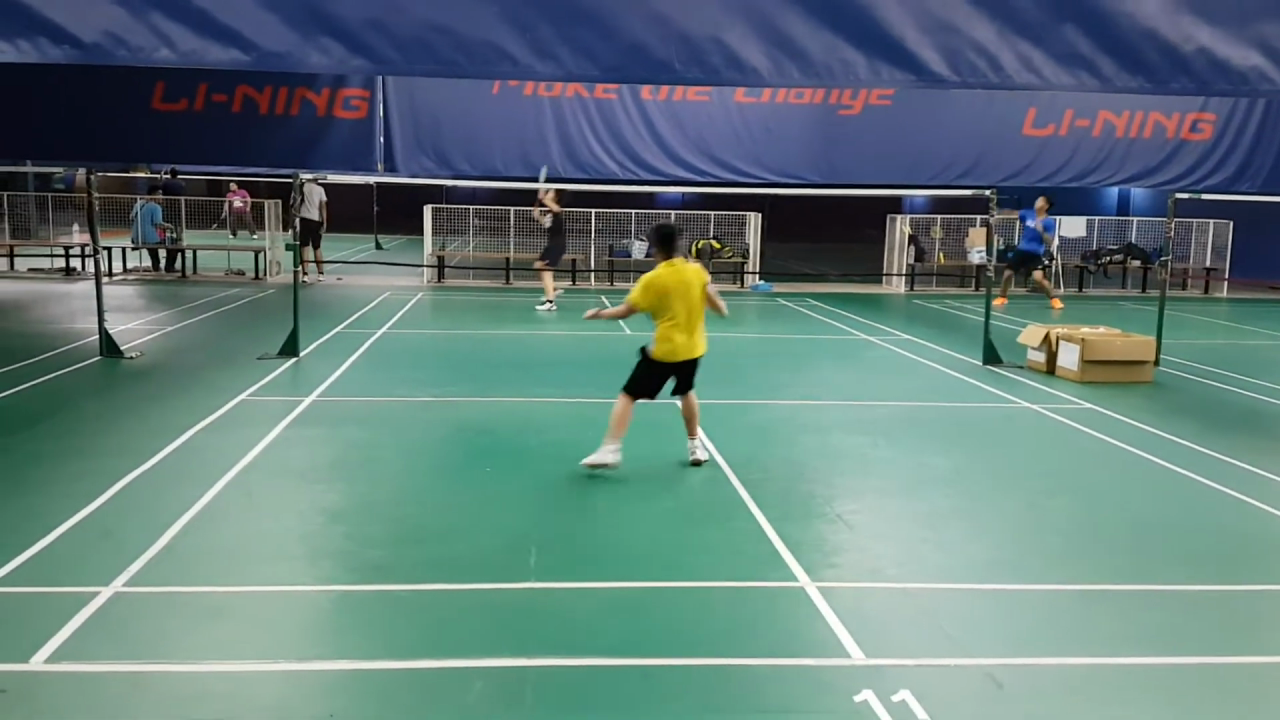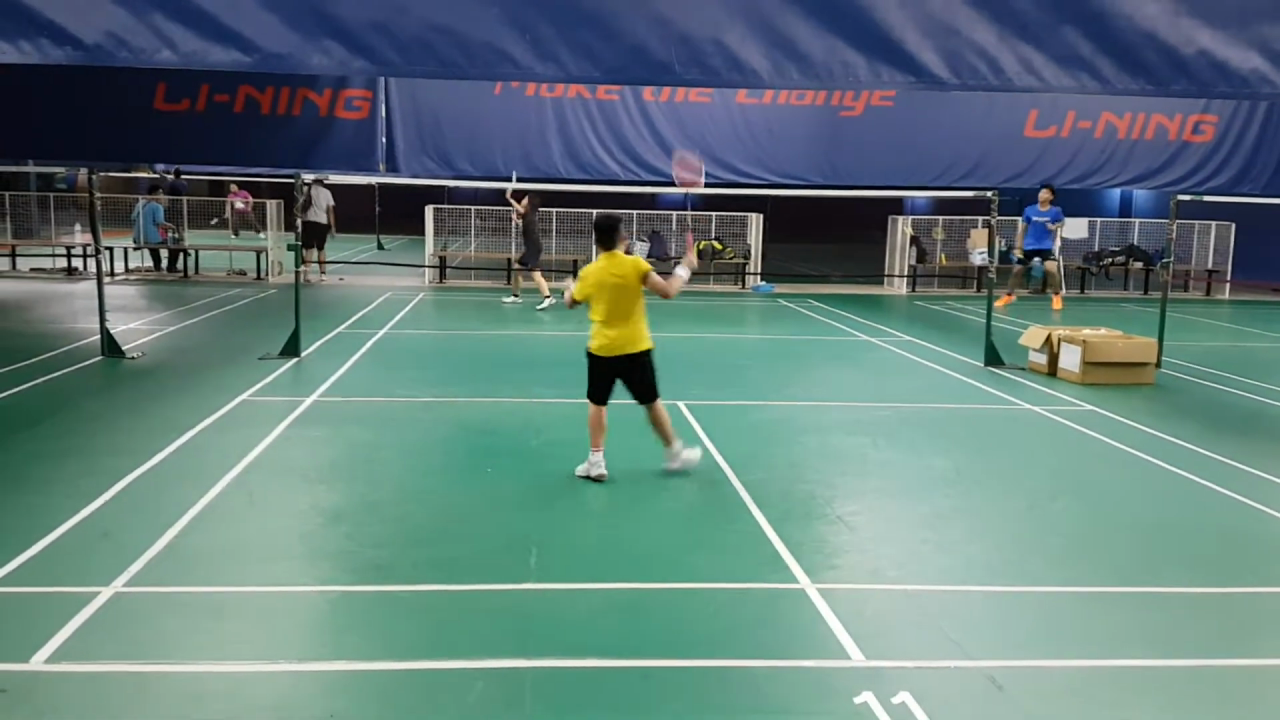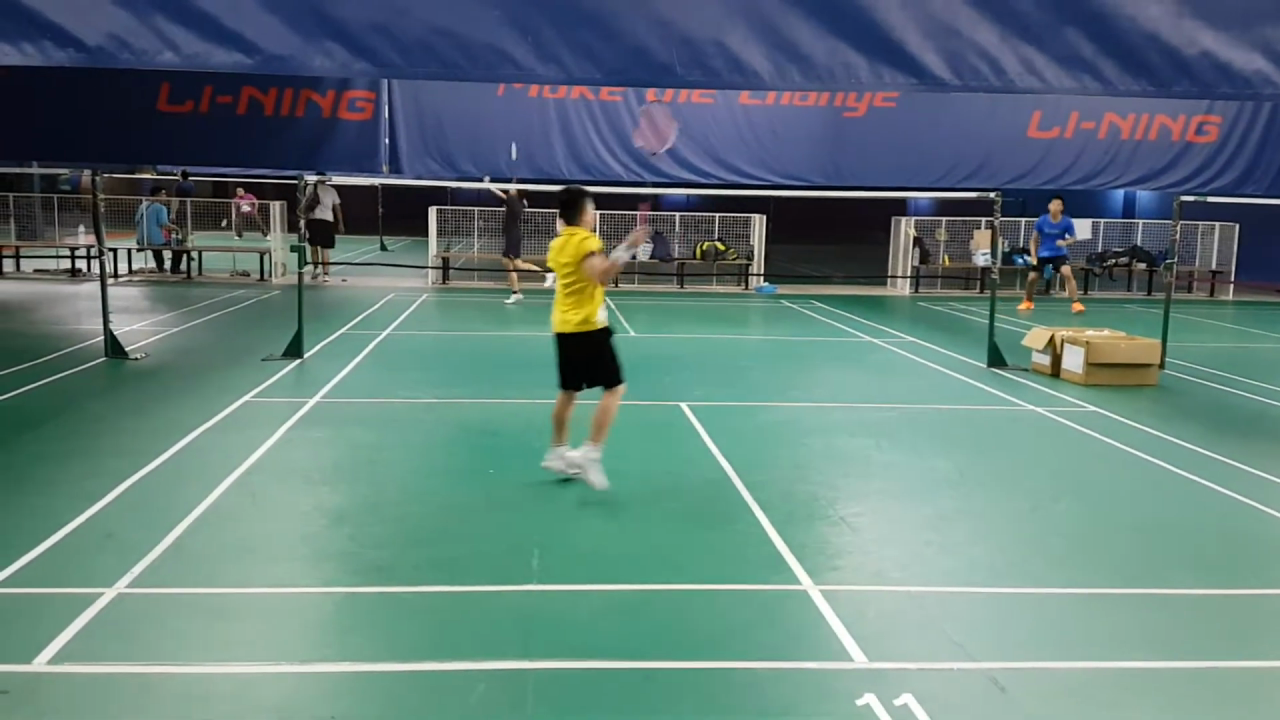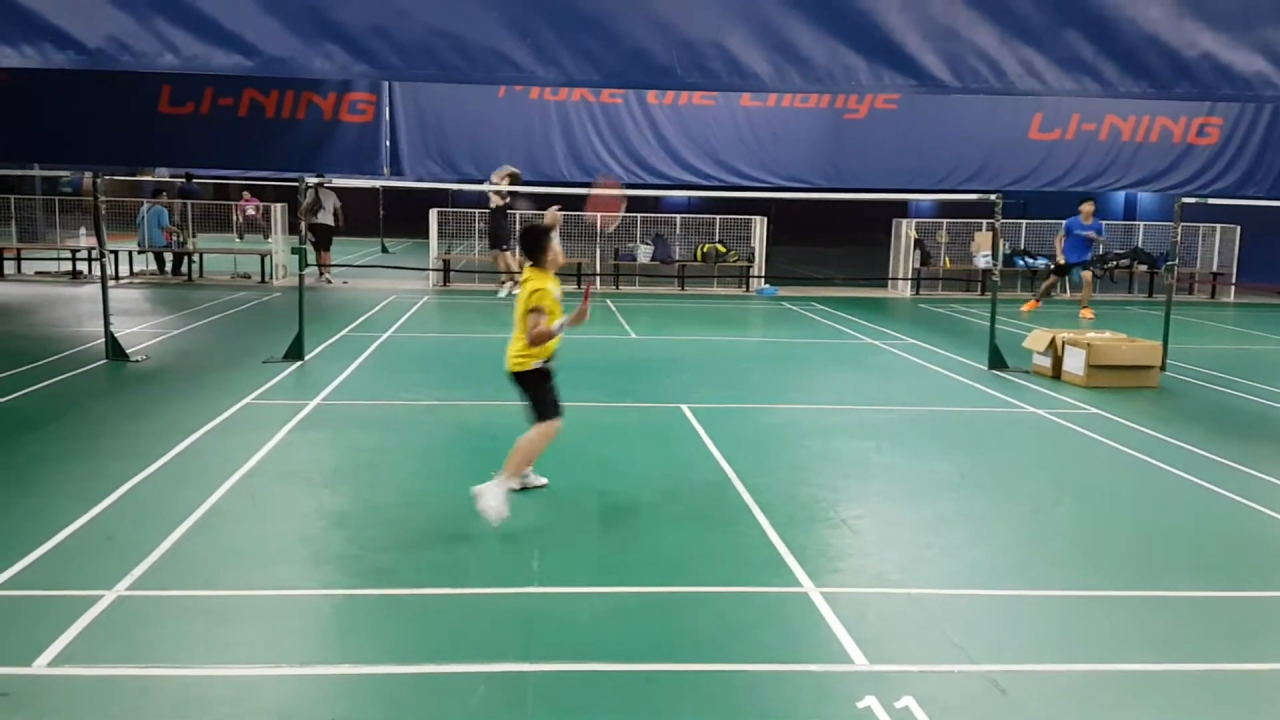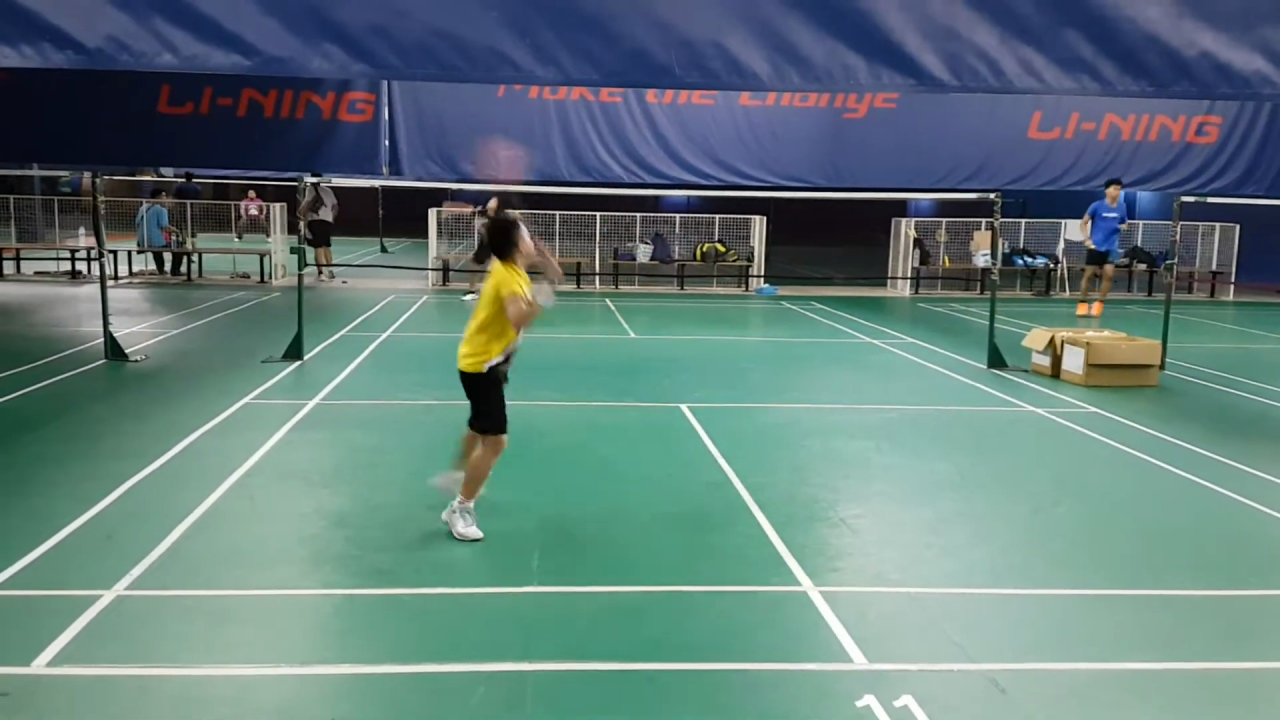
dt=0.2s
person 1, frame 1
left shoulder: (651, 280)
right shoulder: (697, 272)
left elbow: (623, 312)
right elbow: (719, 307)
left wrist: (596, 313)
right wrist: (722, 309)
left hip: (661, 353)
right hip: (692, 351)
left knee: (627, 397)
right knee: (686, 393)
left ankle: (609, 452)
right ankle: (696, 447)
person 1, frame 2
left shoulder: (588, 273)
right shoulder: (634, 266)
left elbow: (572, 301)
right elbow: (668, 291)
left wrist: (568, 289)
right wrist: (686, 268)
left hip: (600, 349)
right hip: (634, 348)
left knee: (596, 403)
right knee: (652, 402)
left ankle: (596, 461)
right ankle: (675, 453)
person 1, frame 3
left shoulder: (558, 246)
right shoulder: (587, 242)
right elbow: (603, 274)
right wrist: (627, 248)
left hip: (564, 330)
right hip: (588, 328)
left knee: (568, 393)
right knee: (613, 390)
left ankle: (557, 453)
right ankle: (590, 456)
person 1, frame 4
left shoulder: (534, 273)
right shoulder: (541, 290)
left elbow: (540, 239)
right elbow: (535, 337)
left wrist: (548, 223)
right wrist: (569, 320)
left hip: (530, 364)
right hip: (530, 366)
left knee: (542, 419)
right knee: (550, 425)
left ankle: (521, 473)
right ankle: (495, 489)
person 1, frame 5
left shoulder: (501, 268)
right shoulder: (509, 281)
right elbow: (522, 320)
left hip: (479, 362)
right hip: (482, 368)
left knee: (482, 425)
right knee: (495, 440)
left ankle: (459, 474)
right ankle: (460, 510)
